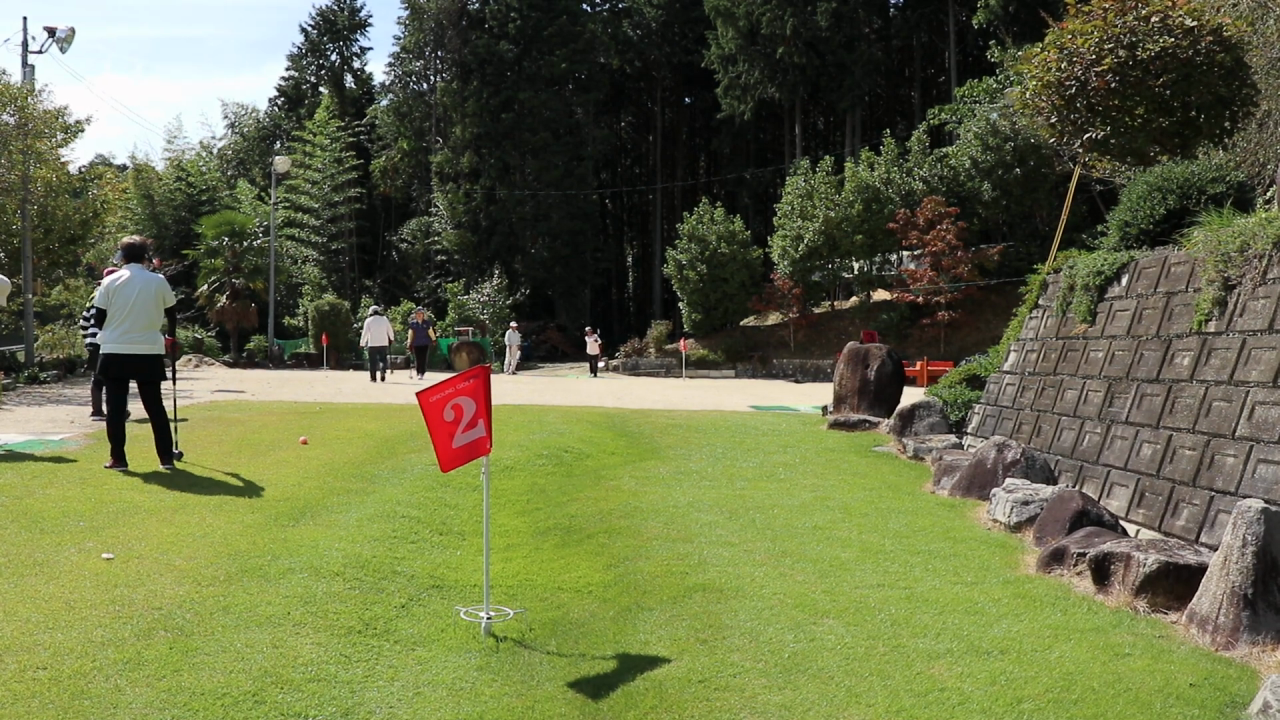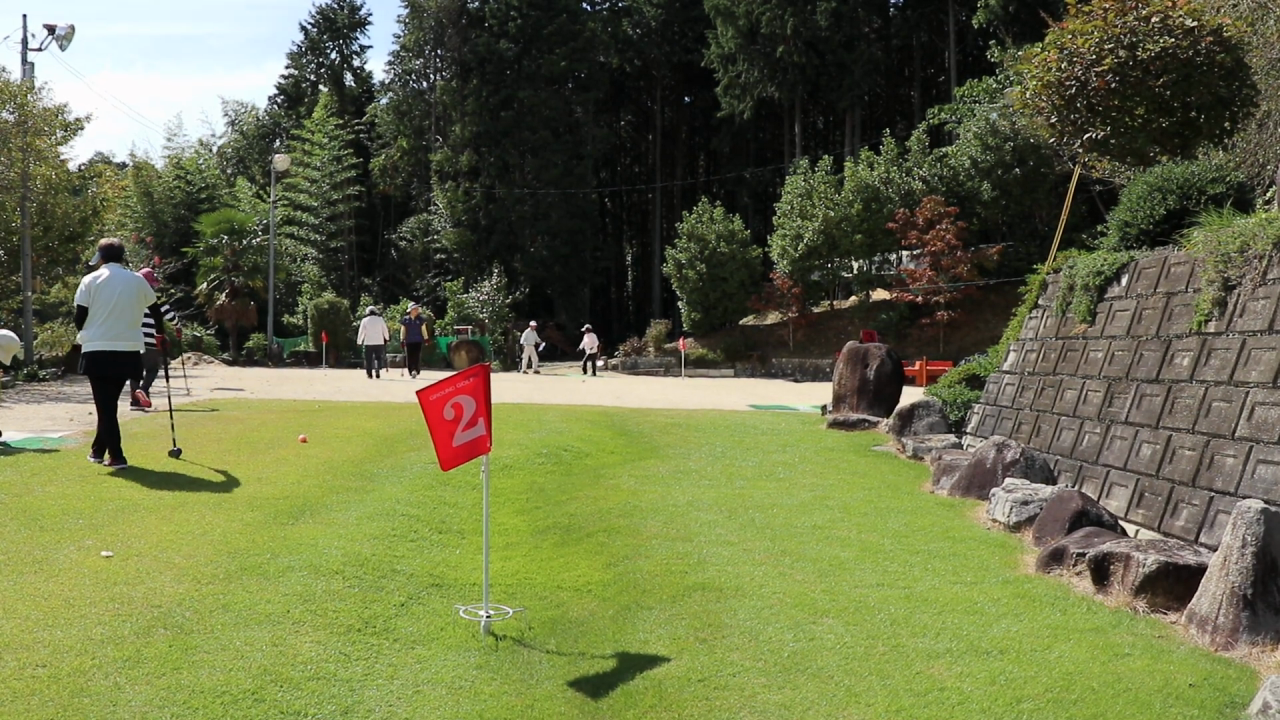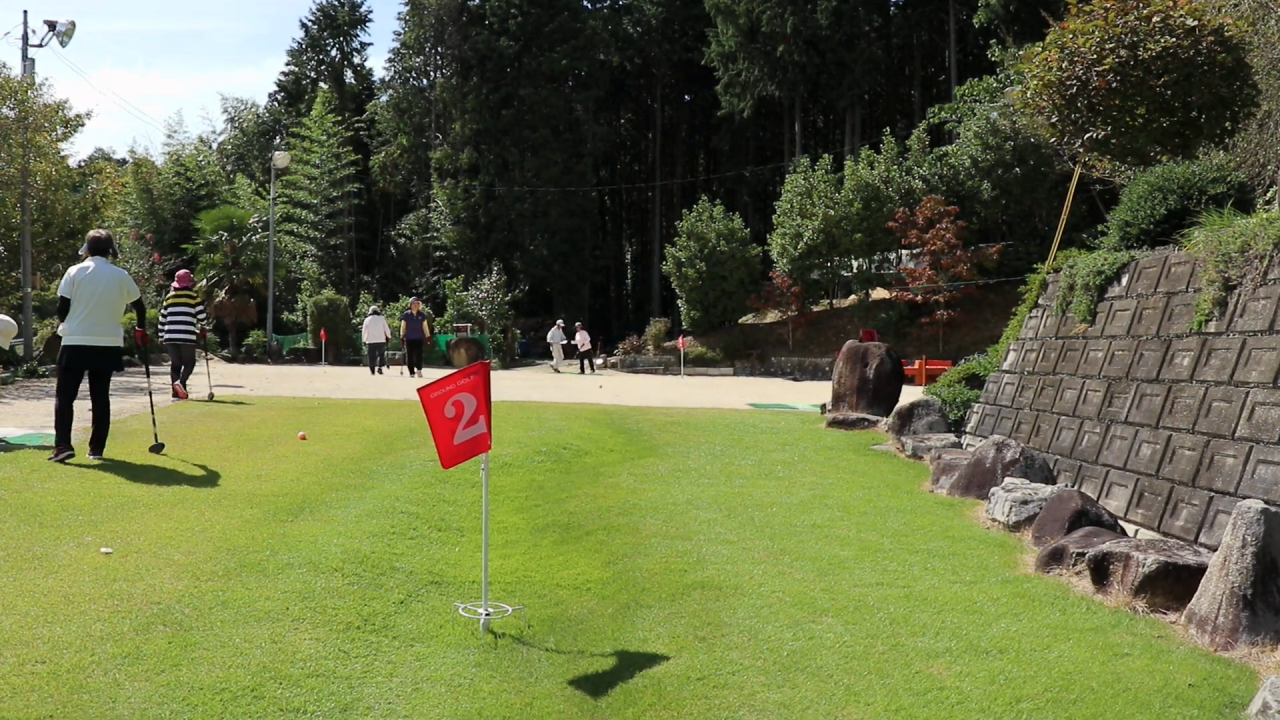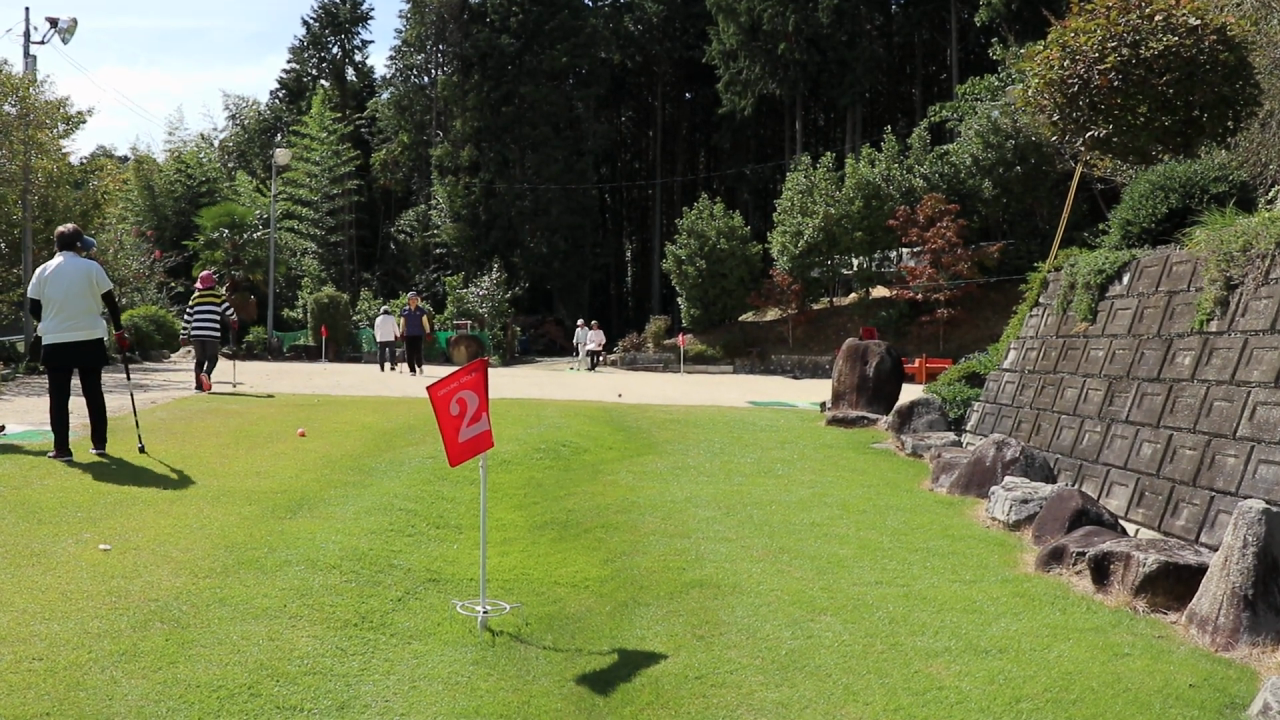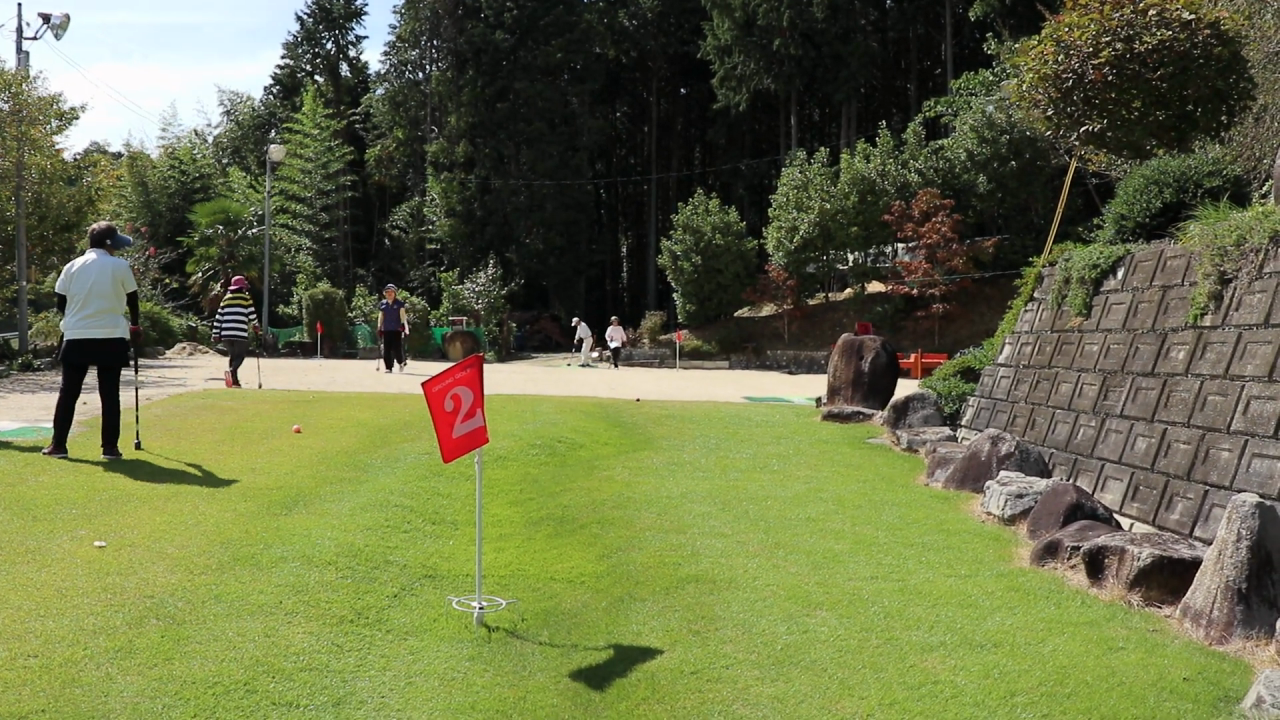
dt=1s
person 1, frame 1
left shoulder: (110, 281)
right shoulder: (159, 281)
left elbow: (99, 319)
right elbow: (171, 314)
right wrist: (170, 338)
left hip: (114, 352)
right hip: (149, 352)
left knee: (116, 408)
right knee: (155, 406)
left ankle: (118, 458)
right ankle: (166, 456)
person 1, frame 2
left shoulder: (91, 280)
right shoulder: (137, 280)
left elbow: (79, 317)
right elbow: (155, 310)
left wrist: (86, 334)
right wrist: (160, 334)
left hip: (97, 350)
right hip: (128, 350)
left knee: (104, 403)
right knee: (110, 401)
left ankle: (116, 455)
right ankle: (99, 449)
person 1, frame 3
left shoulder: (75, 272)
right shoulder: (121, 275)
left elbow: (62, 307)
right elbow: (139, 306)
left wrist: (64, 325)
right wrist: (141, 330)
left hip: (76, 343)
right hip: (108, 345)
left knee: (65, 395)
right knee: (100, 397)
left ankle: (63, 445)
right ankle: (97, 447)
person 1, frame 4
left shoulder: (43, 271)
right shoulder: (92, 267)
left elbow: (34, 309)
right elbow: (110, 302)
right wrist: (119, 331)
left hip: (55, 341)
right hip: (90, 340)
left knee: (59, 396)
right knee: (94, 393)
left ankle: (62, 448)
right ankle: (99, 443)
person 1, frame 5
left shoulder: (72, 266)
right shoulder: (119, 266)
left elbow: (60, 303)
right elbow: (132, 300)
right wrist: (135, 326)
left hip: (76, 338)
right hip: (111, 338)
left knee: (68, 392)
right knee: (110, 394)
left ankle: (58, 444)
right ankle: (110, 446)
